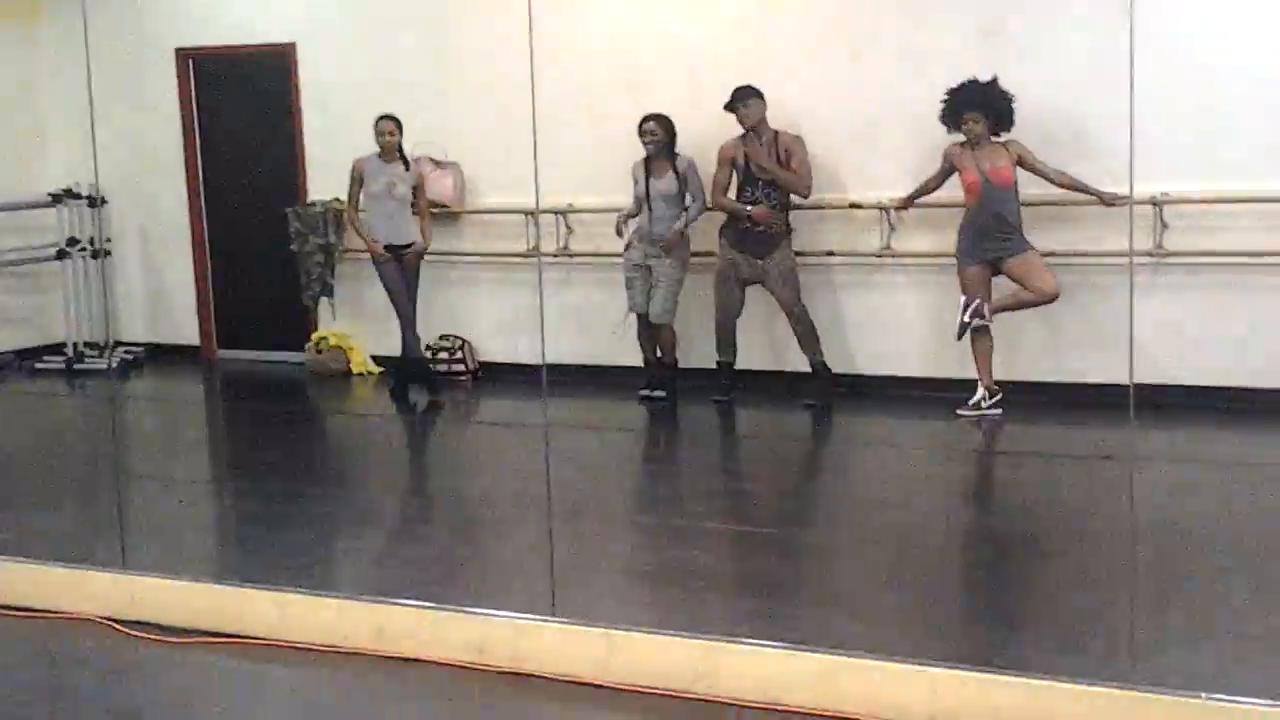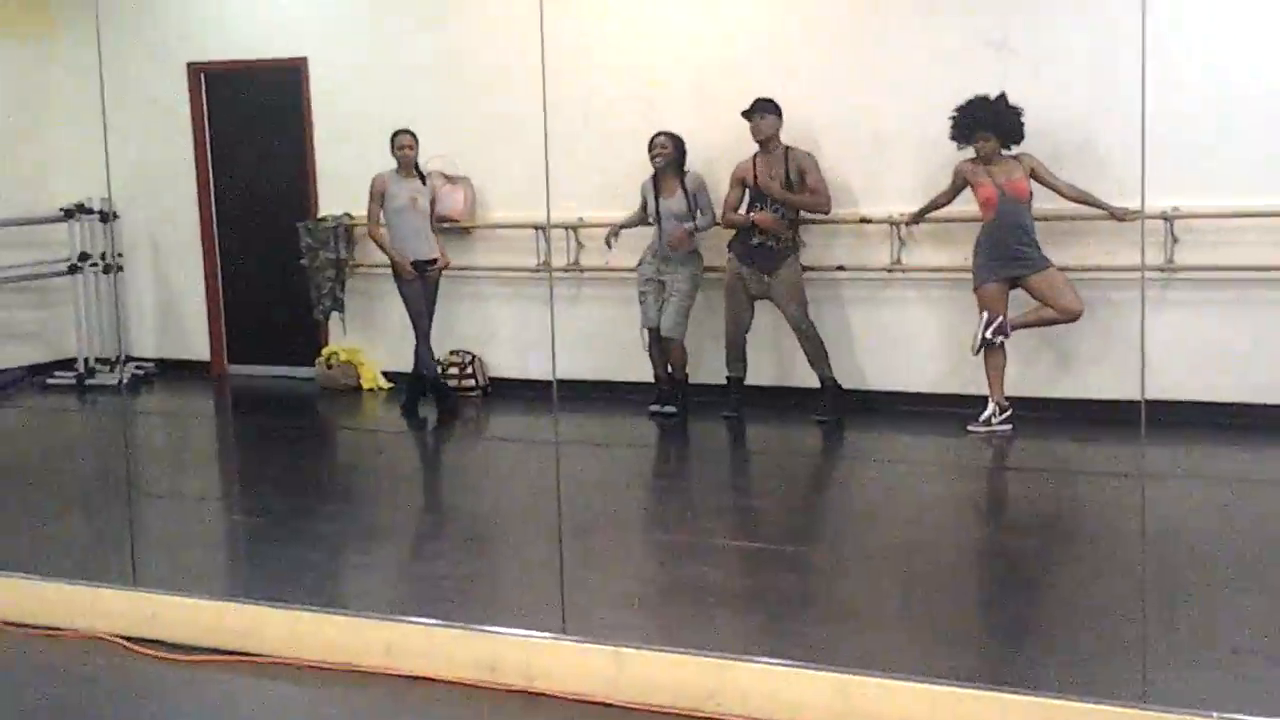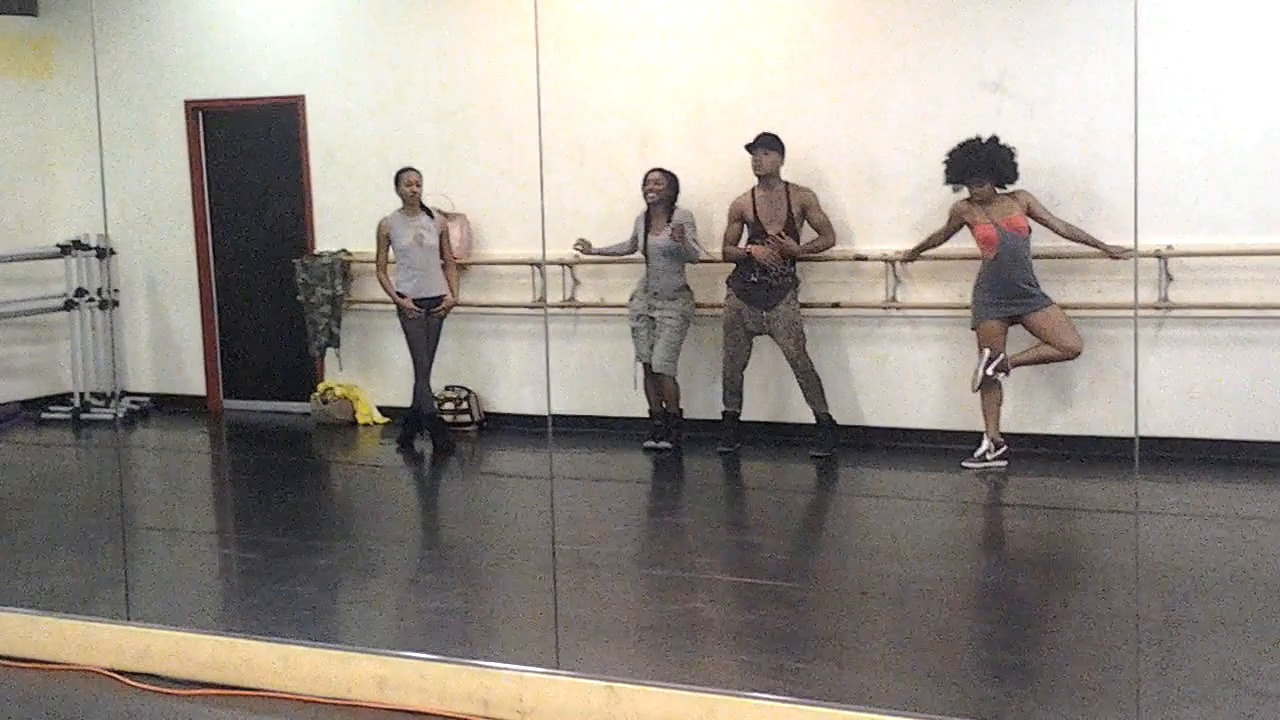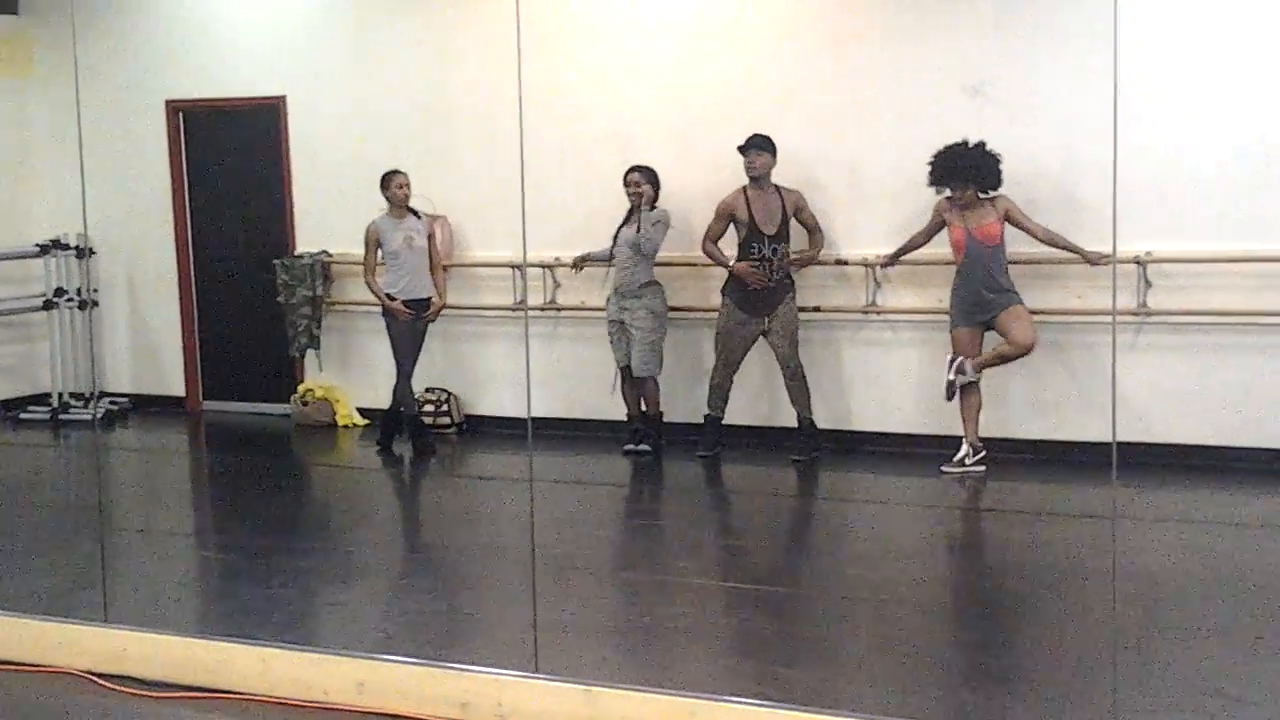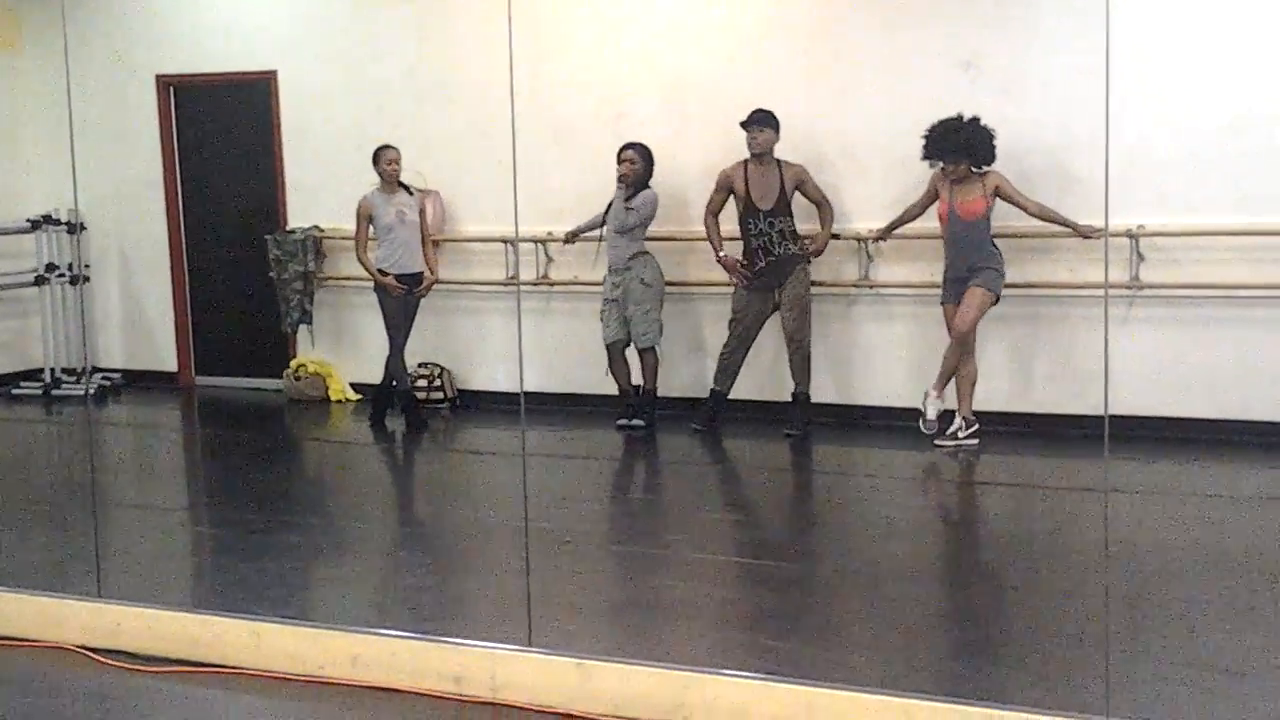
dt=0.4s
person 1, frame 1
left shoulder: (1012, 149)
right shoulder: (955, 153)
left elbow: (1054, 175)
right elbow: (935, 182)
left wrist: (1098, 193)
right wrist: (909, 199)
left hip: (1010, 241)
right hip: (973, 243)
left knee: (1048, 290)
right knee: (979, 322)
left ankle: (984, 309)
right ankle: (987, 392)
person 1, frame 2
left shoulder: (1024, 163)
right shoulder: (967, 169)
left elbow: (1065, 189)
right elbow: (946, 197)
left wrist: (1109, 208)
right wrist: (918, 214)
left hip: (1027, 254)
right hip: (991, 258)
left knee: (1072, 308)
right knee: (994, 336)
left ankle: (1006, 325)
right ankle: (998, 408)
person 1, frame 3
left shoulder: (1020, 200)
right shoulder: (964, 210)
left elbow: (1059, 227)
right elbow: (942, 235)
left wrist: (1104, 247)
right wrist: (914, 252)
left hip: (1027, 293)
right hip: (991, 296)
left knee: (1072, 347)
right knee: (990, 372)
left ankle: (1005, 362)
right ankle: (994, 444)
person 1, frame 4
left shoulder: (999, 205)
right shoulder: (945, 209)
left elbow: (1039, 232)
right elbow: (923, 236)
left wrist: (1083, 253)
right wrist: (895, 256)
left hip: (1001, 295)
right hip: (965, 300)
left knee: (1024, 341)
right knee: (968, 379)
left ankle: (967, 367)
right ankle: (972, 449)
person 1, frame 5
left shoulder: (990, 181)
right shoulder: (940, 180)
left elbow: (1030, 207)
right elbow: (918, 208)
left wrist: (1075, 227)
right wrist: (887, 229)
left hip: (985, 268)
right hip: (954, 273)
left knee: (961, 328)
right knee: (963, 346)
left ankle: (935, 394)
right ankle: (965, 422)
person 2, frame 1
left shoulder: (790, 143)
right shoulder: (730, 149)
left elbow: (804, 188)
right elbow: (717, 198)
left wrist: (765, 162)
right wrist: (750, 211)
left hip: (775, 241)
right hip: (736, 242)
left knee: (794, 308)
right knee: (726, 312)
left ankle: (821, 374)
right ankle: (726, 375)
person 2, frame 2
left shoulder: (801, 160)
right shoulder: (743, 169)
left elbow: (824, 204)
right elbow: (727, 217)
left wrist: (780, 194)
right wrist: (755, 218)
left hip: (783, 258)
right hip: (743, 257)
left knee: (802, 324)
right knee: (735, 328)
left ankle: (830, 389)
right ankle: (735, 390)
person 2, frame 3
left shoulder: (801, 197)
right shoulder: (741, 204)
left elbow: (828, 237)
right elbow: (726, 251)
left wrist: (797, 249)
right wrist: (750, 250)
left hip: (782, 294)
right hip: (742, 293)
left knee: (799, 360)
right knee: (733, 363)
left ankle: (825, 425)
right ankle: (731, 426)
person 2, frame 4
left shoulder: (792, 199)
right shoulder: (732, 203)
left elbow: (816, 231)
right elbow: (708, 243)
left wrist: (812, 254)
right wrist: (732, 265)
left hip: (780, 295)
right hip: (740, 296)
left knee: (790, 363)
right knee: (724, 365)
left ankle: (807, 430)
right ankle: (713, 429)
person 2, frame 5
left shoulder: (794, 173)
right shoulder: (731, 176)
left elbow: (823, 204)
right elbow: (710, 215)
left wrist: (825, 236)
right wrist: (721, 255)
left hip: (793, 267)
right hip: (752, 270)
left knee: (797, 336)
right knee: (737, 339)
left ankle: (800, 405)
right ankle: (715, 402)
person 3, frame 1
left shoulder: (412, 172)
right shoulder: (362, 166)
left elbow: (424, 214)
right elbow: (352, 209)
left wrist: (425, 241)
right wrist: (368, 241)
left hip: (409, 248)
right hip: (382, 248)
left knee: (409, 313)
right knee: (405, 312)
left ankle: (405, 375)
right ankle: (420, 371)
person 3, frame 2
left shoulder: (428, 184)
right shoulder: (382, 182)
right elbow: (373, 228)
left wrist: (443, 255)
right wrist: (396, 258)
left hip: (430, 263)
right hip: (405, 265)
left knee: (424, 331)
right knee: (422, 331)
left ankle: (413, 396)
right ankle: (440, 394)
person 3, frame 3
left shoulder: (437, 220)
right shoulder: (388, 224)
left elbow: (449, 263)
right elbow: (381, 270)
left wrist: (453, 294)
right wrist: (397, 299)
left hip: (436, 300)
right hip: (410, 302)
left knee: (424, 368)
right knee: (421, 367)
left ankle: (409, 430)
right ankle: (437, 430)
person 3, frame 4
left shoulder: (425, 223)
right shoulder: (377, 228)
left elbow: (436, 266)
right elbow: (369, 274)
left wrist: (441, 298)
right wrist: (387, 302)
left hip: (423, 303)
right hip: (397, 305)
left knee: (407, 370)
right knee: (404, 370)
left ankle: (388, 430)
right ankle: (417, 433)
person 3, frame 5
left shoulder: (416, 198)
right shoulder: (369, 203)
left elbow: (426, 241)
right elbow: (361, 250)
left wrist: (433, 273)
right wrist: (380, 278)
left hip: (415, 278)
right hip: (389, 280)
left knee: (399, 344)
right knee: (397, 343)
left ankle: (381, 403)
right ankle: (410, 407)
person 4, frame 1
left shoulder: (684, 165)
right shoulder: (638, 167)
left elbow: (699, 203)
left wrist: (679, 228)
right wrist: (625, 215)
left hip: (669, 249)
right hip: (638, 247)
left knee: (660, 316)
right knee: (642, 315)
left ankle: (667, 376)
right ankle: (651, 374)
person 4, frame 2
left shoulder: (693, 181)
right shoulder: (648, 185)
left elbow: (710, 217)
left wrist: (688, 228)
right wrist: (619, 225)
left hip: (684, 265)
right hip: (652, 263)
left knee: (671, 332)
right knee: (653, 330)
left ankle: (679, 392)
right ankle: (662, 390)
person 4, frame 3
left shoulder: (682, 216)
right shoulder: (642, 220)
left elbow: (694, 256)
right elbow: (631, 246)
left wrist: (681, 241)
right wrist: (594, 250)
left hip: (675, 302)
right hip: (644, 299)
left knee: (663, 367)
right knee: (648, 366)
left ankle: (673, 426)
right ankle: (657, 425)
person 4, frame 4
left shoulder: (659, 215)
right shoulder: (628, 217)
left elbow: (648, 248)
left wrist: (646, 208)
right wrist: (589, 256)
left hip: (645, 300)
right hip: (618, 300)
left knee: (643, 370)
right knee: (626, 370)
left ankle: (653, 431)
right ankle: (636, 429)
person 4, frame 5
left shoulder: (648, 196)
right shoulder: (626, 193)
left elbow: (619, 223)
right elbow: (606, 217)
left wrist: (621, 187)
right wrist: (578, 230)
left hip: (639, 272)
right hip: (615, 275)
left knee: (644, 343)
right knee: (613, 344)
left ankle: (647, 406)
right ankle: (629, 403)
